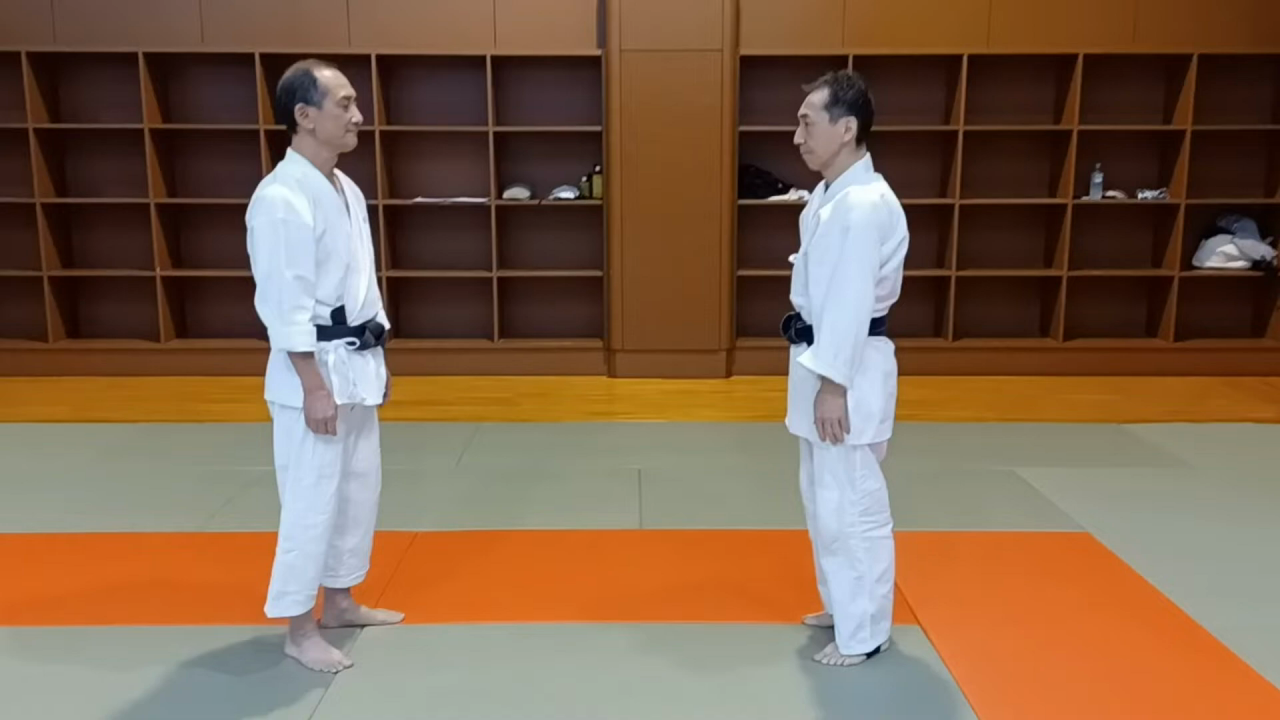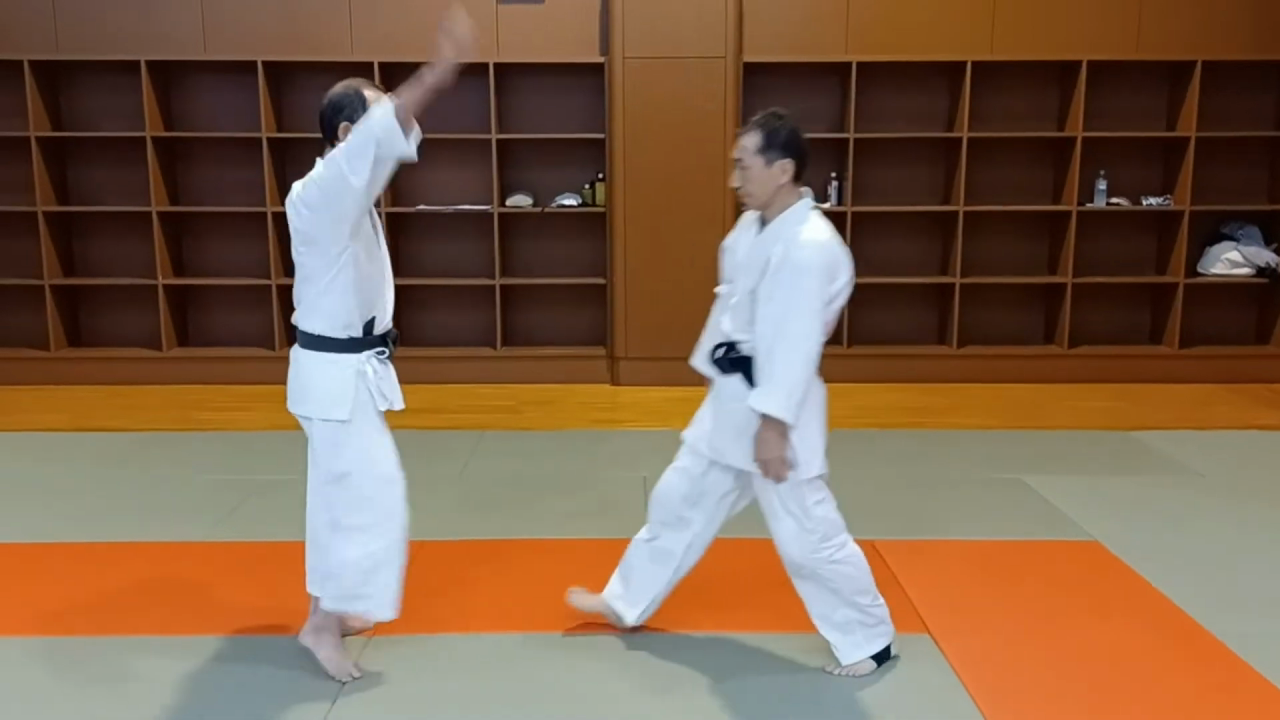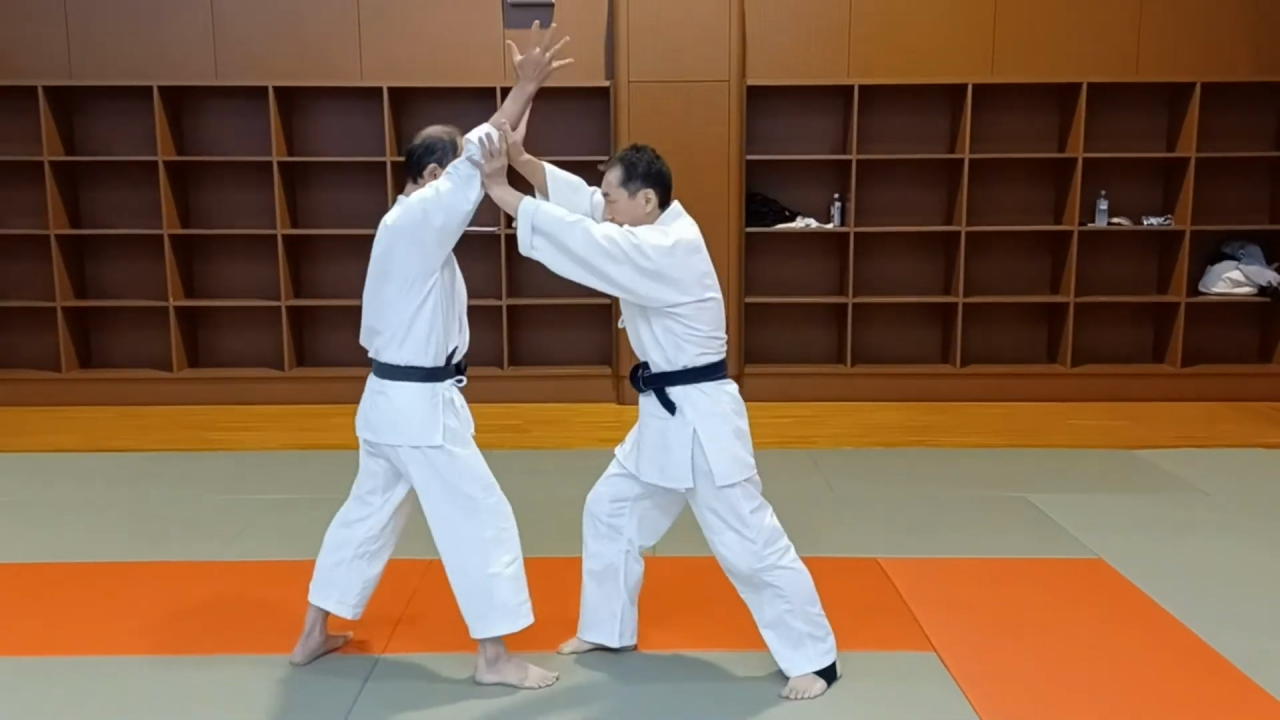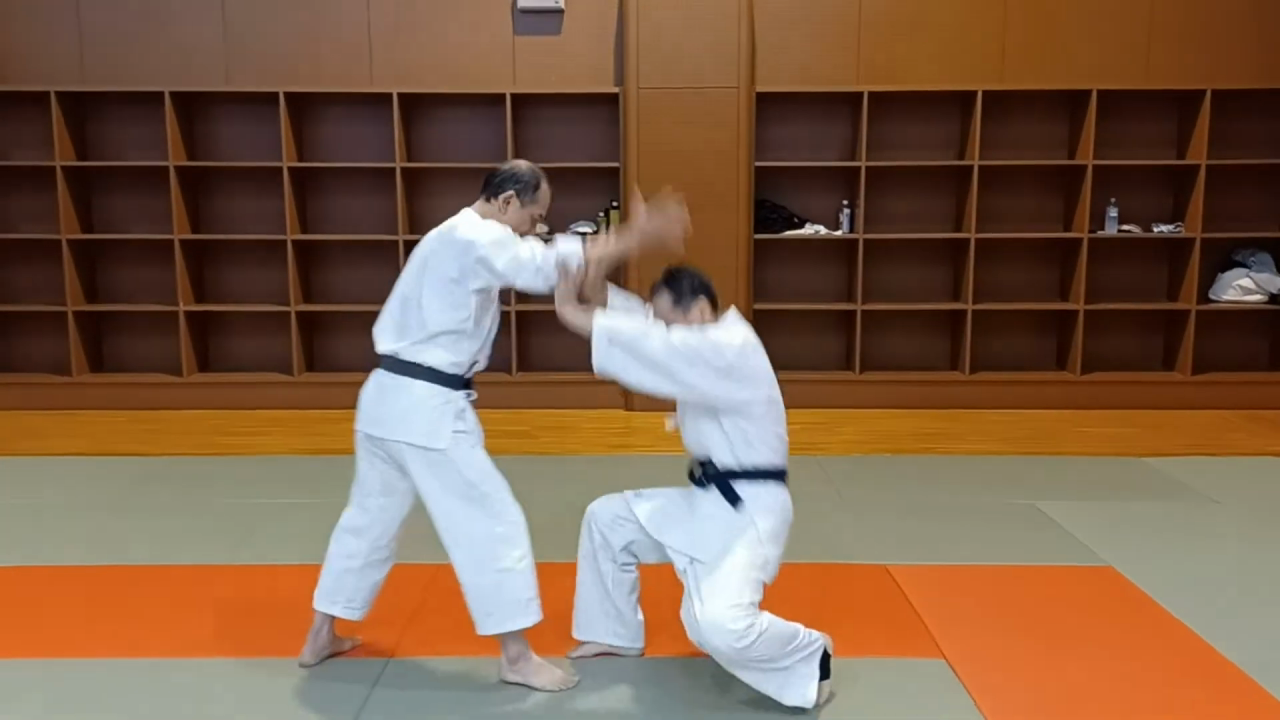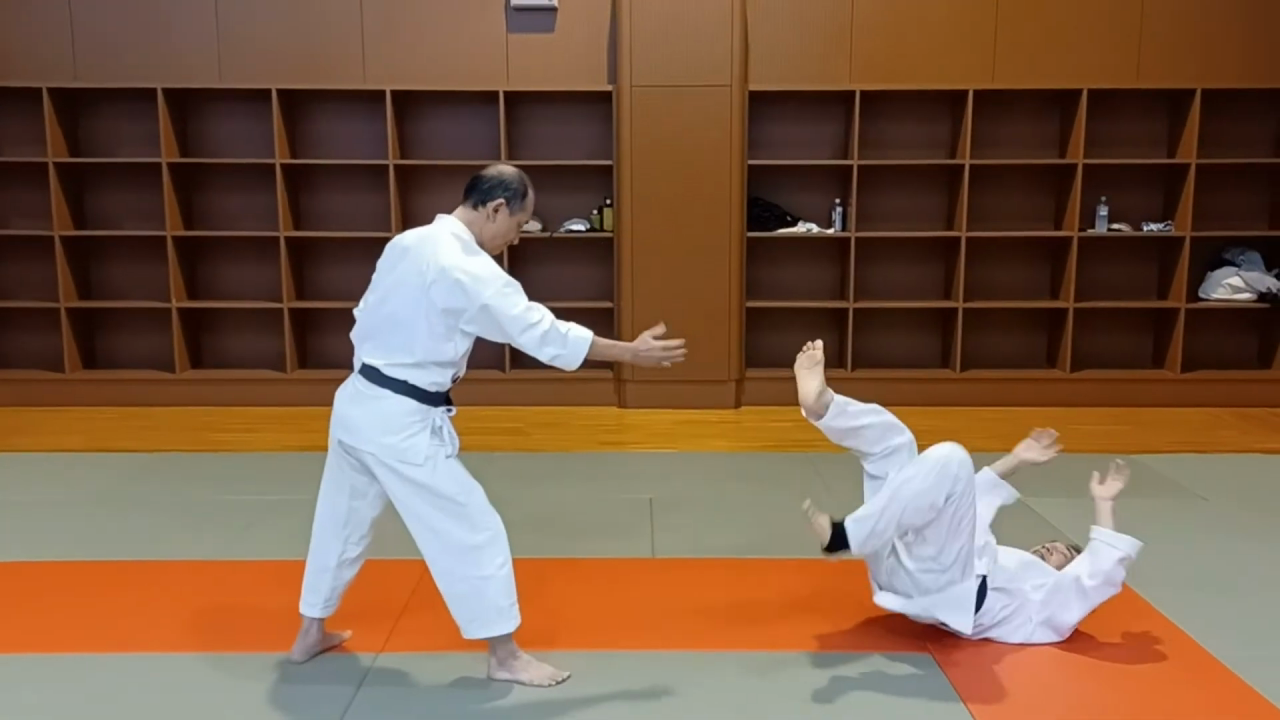
dt=1s
person 1, frame 1
left shoulder: (345, 189)
right shoulder: (281, 198)
right elbow: (284, 304)
left wrist: (375, 358)
right wrist: (315, 387)
left hip: (355, 363)
right hip: (314, 370)
left knee: (358, 486)
right knee: (312, 498)
left ankle: (339, 601)
right ankle: (299, 628)
person 1, frame 2
left shoulder: (348, 196)
right shoulder: (318, 195)
right elbow: (372, 141)
right wrist: (440, 69)
left hip: (348, 367)
right hip: (336, 375)
left knee: (341, 497)
right knee: (375, 497)
left ankle: (330, 613)
right ankle: (329, 625)
person 1, frame 3
left shoulder: (407, 227)
right shoulder: (416, 222)
right elbow: (474, 163)
right wrist: (526, 87)
left hip: (391, 398)
right hip: (421, 406)
left knee: (368, 513)
right knee: (480, 520)
left ankle: (314, 634)
right ankle: (494, 656)
person 1, frame 4
left shoulder: (450, 239)
right shoulder: (476, 239)
right elbow: (550, 267)
right wrist: (637, 235)
left hip: (386, 397)
right hip: (429, 411)
left knee: (368, 519)
right knee: (490, 524)
left ankle: (321, 635)
right ankle: (516, 656)
person 1, frame 5
left shoulder: (407, 243)
right shoulder: (471, 271)
left elbow: (368, 318)
right elbow: (543, 334)
right wrist: (632, 351)
left hip: (357, 401)
right hip: (403, 422)
left knee: (341, 520)
right knee: (472, 532)
left ankle: (311, 632)
right ankle: (504, 654)
person 2, frame 1
left shoulder: (864, 205)
right shoulder: (832, 194)
left elbow: (850, 304)
left wrist: (832, 387)
left hip: (849, 369)
right hip: (825, 360)
left knee: (851, 506)
right knee: (824, 499)
left ankle: (863, 633)
right ankle: (846, 606)
person 2, frame 2
left shoulder: (811, 246)
right shoulder: (751, 230)
left elbow: (792, 341)
left wrist: (777, 425)
right wrist: (719, 386)
left hip: (779, 403)
right hip: (734, 395)
left knee: (808, 535)
right knee: (680, 501)
left ankle: (870, 642)
right ankle: (625, 602)
person 2, frame 3
left shoulder: (667, 251)
right shoulder: (658, 232)
left elbow: (584, 241)
right elbow: (581, 203)
left wrist: (504, 193)
right wrist: (522, 161)
left hip: (700, 415)
right hip: (664, 414)
left knee: (751, 544)
right knee: (610, 513)
left ankle: (815, 658)
right ankle: (607, 629)
person 2, frame 4
left shoulder: (731, 351)
right shoulder: (713, 339)
left elbow: (655, 354)
right elbow: (641, 323)
left wrist: (578, 315)
right wrist: (592, 290)
left hip: (750, 513)
right hip: (711, 501)
left knee: (714, 627)
right knee: (607, 519)
left ankle: (809, 660)
right ankle: (616, 633)
person 2, frame 5
left shoulder: (1048, 599)
right shoulder: (1015, 562)
left elbow: (1098, 574)
right elbow: (963, 506)
left wrist: (1103, 504)
right wrist: (1015, 460)
left hip: (940, 586)
right hip: (900, 561)
left knee: (947, 460)
right knee: (891, 438)
left ankle: (842, 534)
right ankle: (821, 402)
